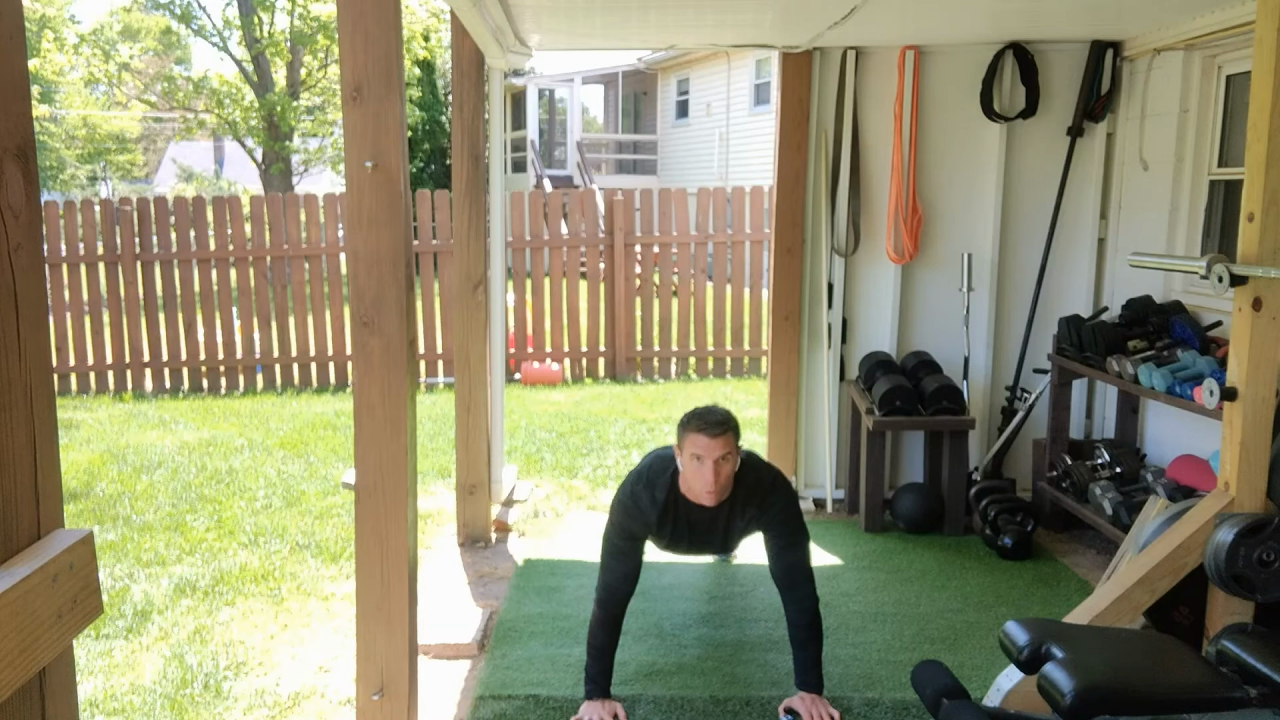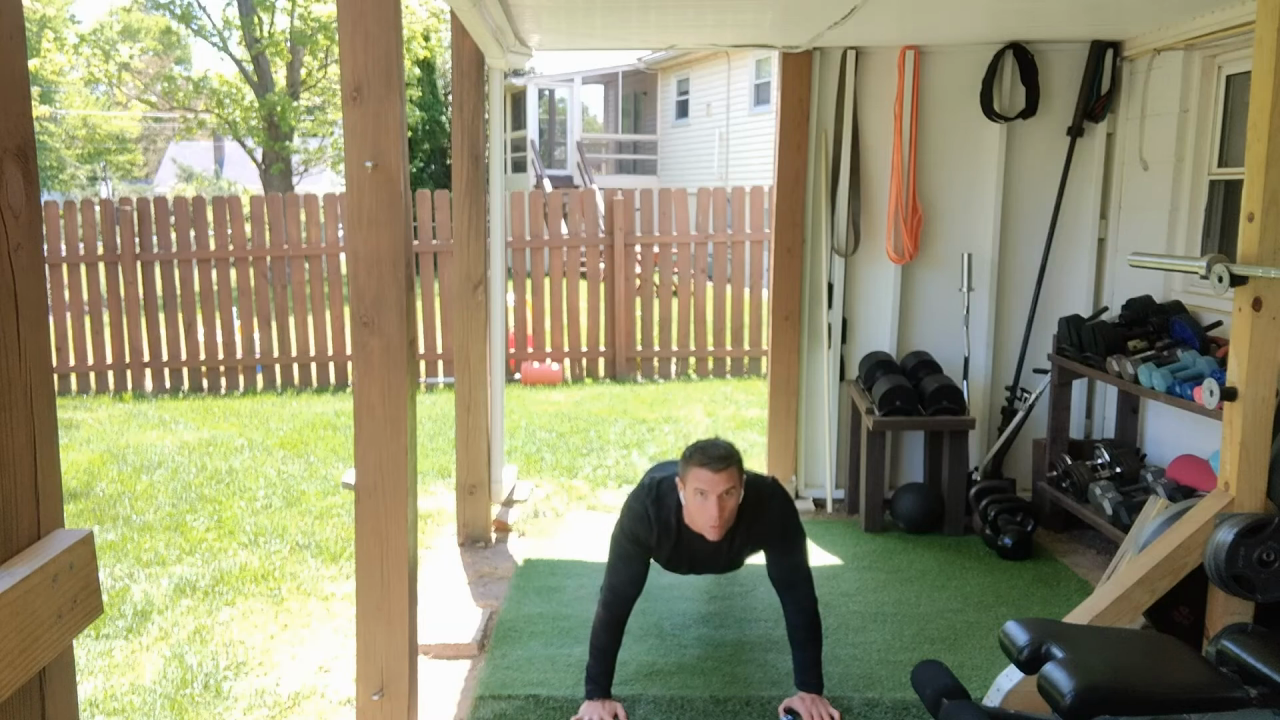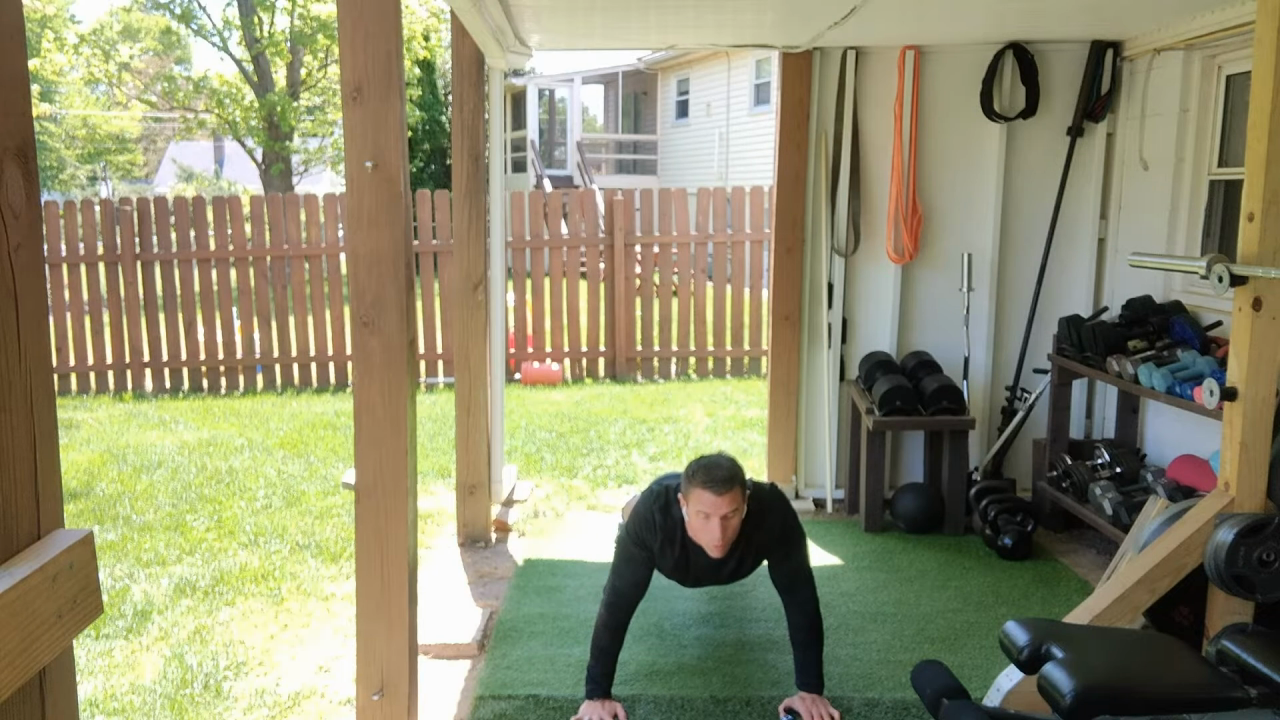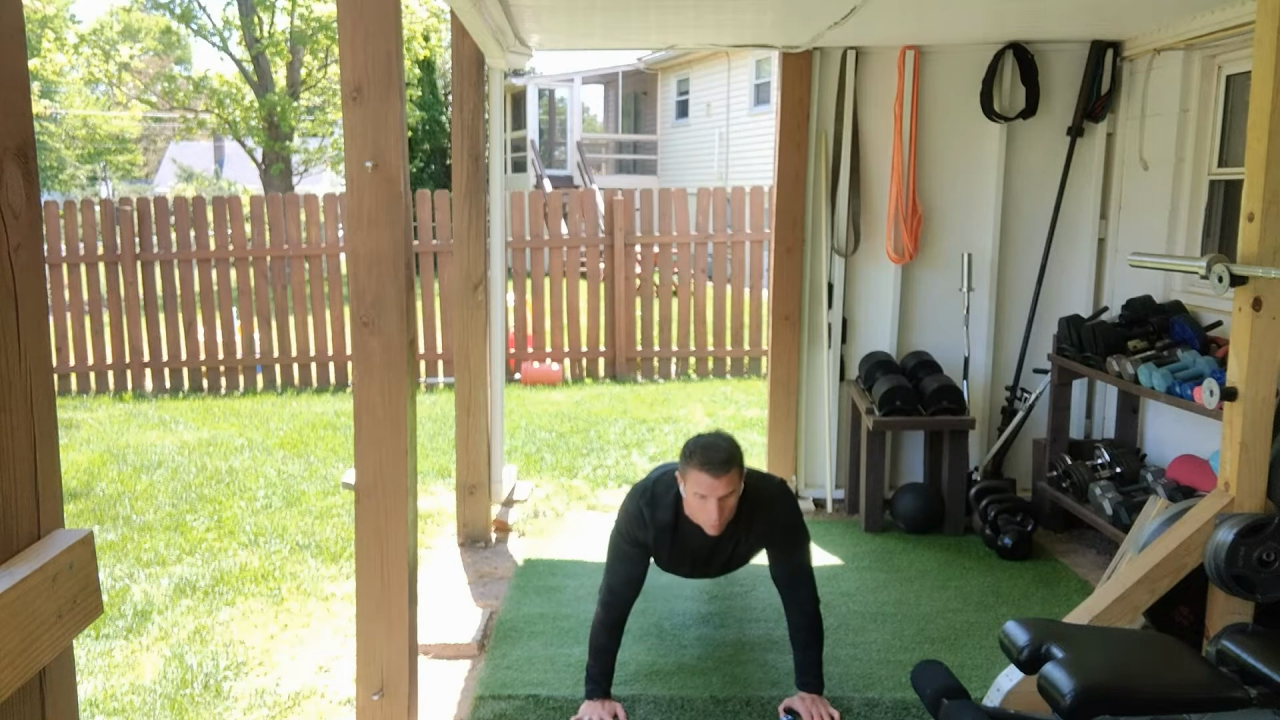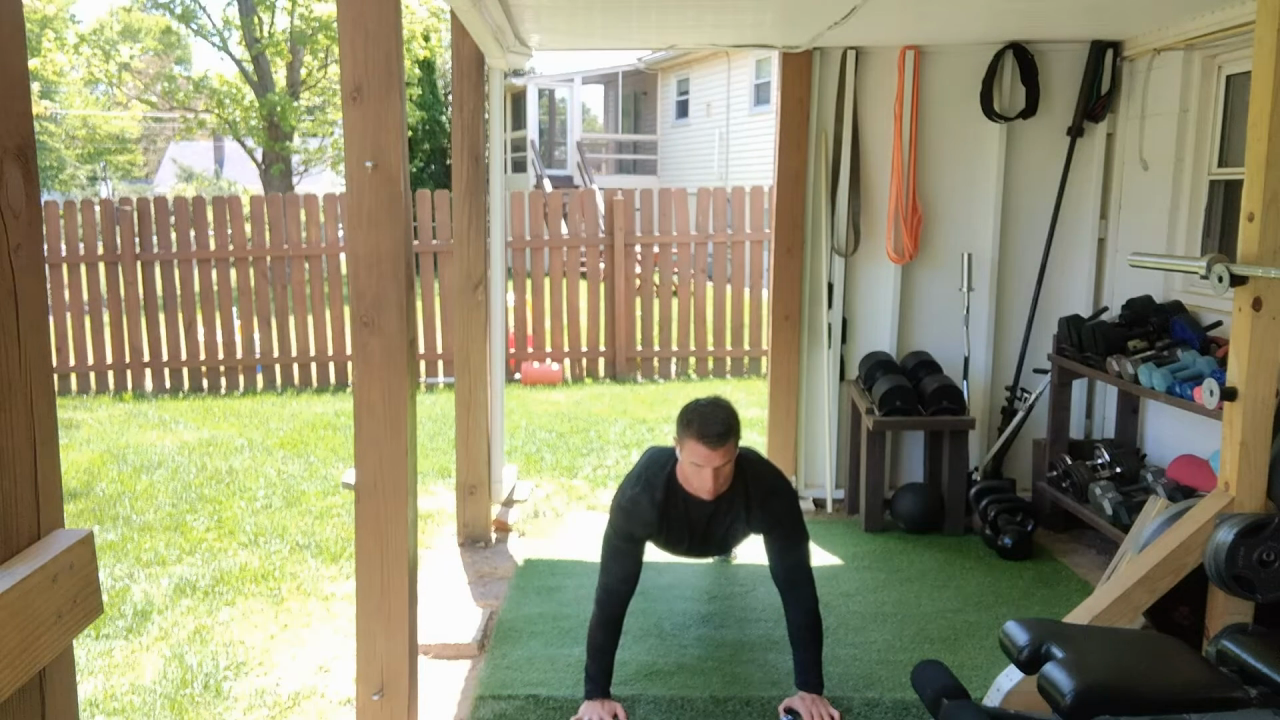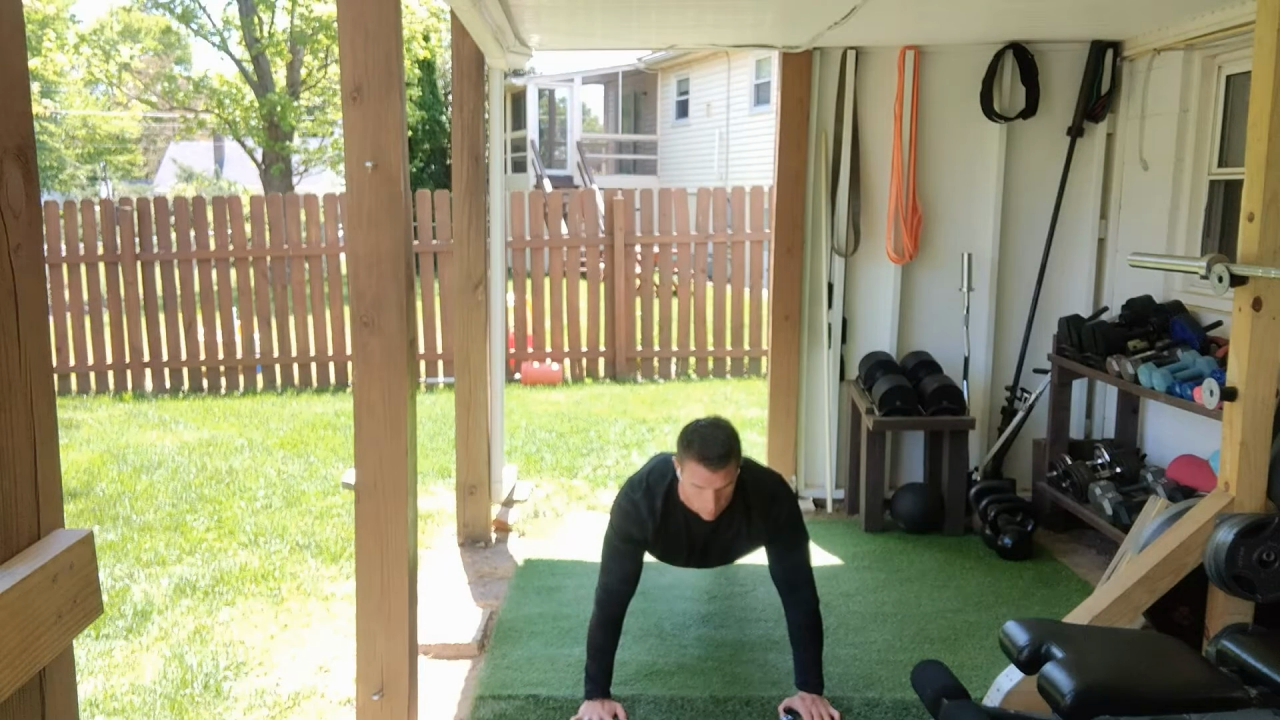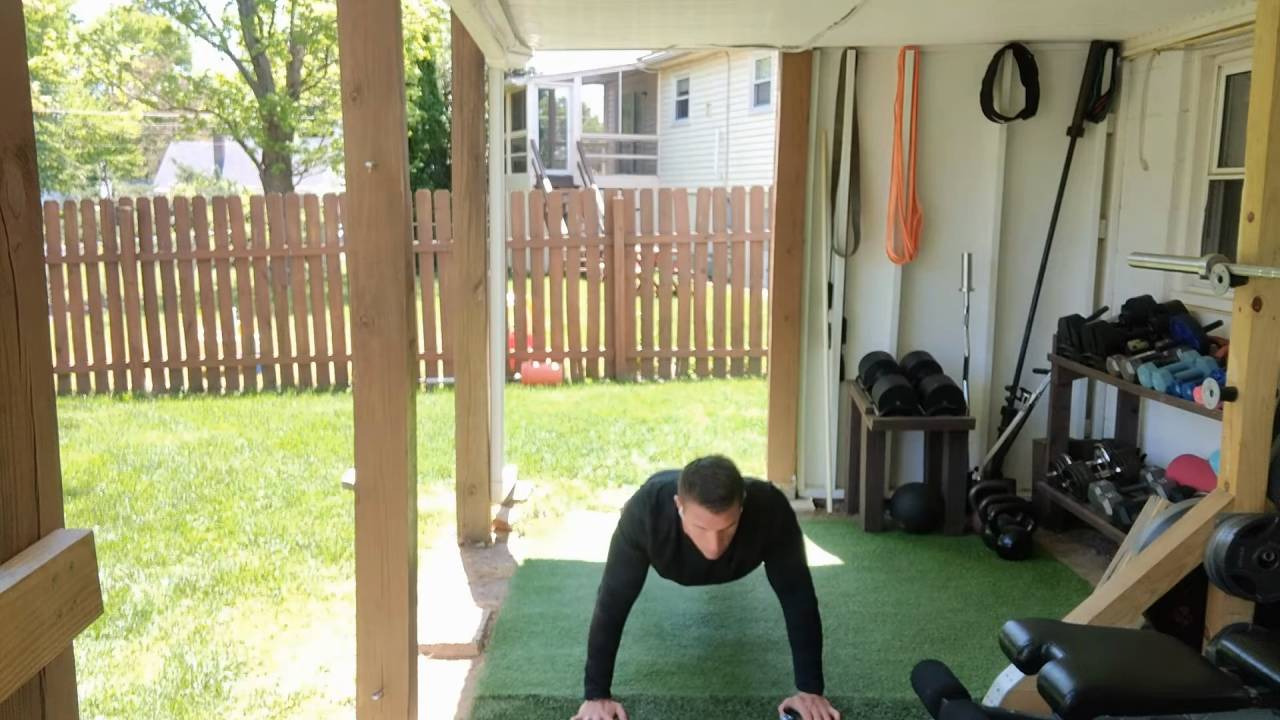
dt=0.7s
person 1, frame 1
left shoulder: (768, 488)
right shoulder: (641, 491)
left elbow: (797, 588)
right elbow: (612, 592)
left wrist: (810, 688)
right wrist: (596, 694)
left hip: (728, 532)
right hip: (666, 534)
person 1, frame 2
left shoulder: (770, 504)
right shoulder: (648, 506)
left elbow: (798, 595)
right elbow: (615, 599)
left wrist: (809, 689)
right wrist: (596, 694)
right hip: (662, 510)
person 1, frame 3
left shoulder: (771, 511)
right shoulder: (653, 513)
left elbow: (800, 599)
right elbow: (617, 602)
left wrist: (810, 689)
right wrist: (597, 694)
person 1, frame 4
left shoulder: (773, 501)
right shoulder: (646, 505)
left elbow: (799, 594)
right elbow: (614, 598)
left wrist: (810, 689)
right wrist: (596, 694)
person 1, frame 5
left shoulder: (768, 487)
right shoulder: (641, 492)
left elbow: (797, 586)
right elbow: (613, 592)
left wrist: (810, 688)
right wrist: (596, 693)
left hip: (726, 532)
right hip: (666, 536)
person 1, frame 6
left shoulder: (770, 495)
right shoulder: (639, 498)
left elbow: (798, 591)
right elbow: (611, 596)
left wrist: (810, 688)
right wrist: (596, 693)
right hip: (667, 539)
person 1, frame 7
left shoulder: (769, 509)
right shoulder: (647, 511)
left elbow: (798, 597)
right elbow: (613, 601)
left wrist: (810, 689)
right wrist: (596, 694)
